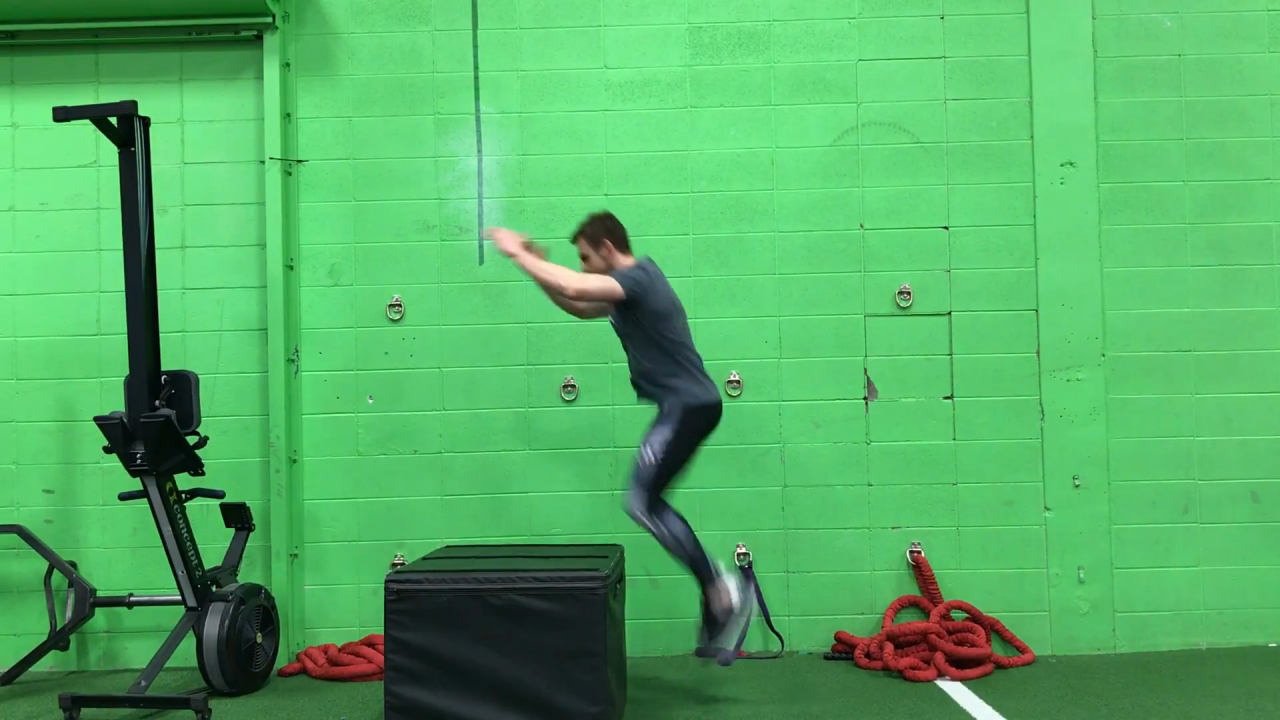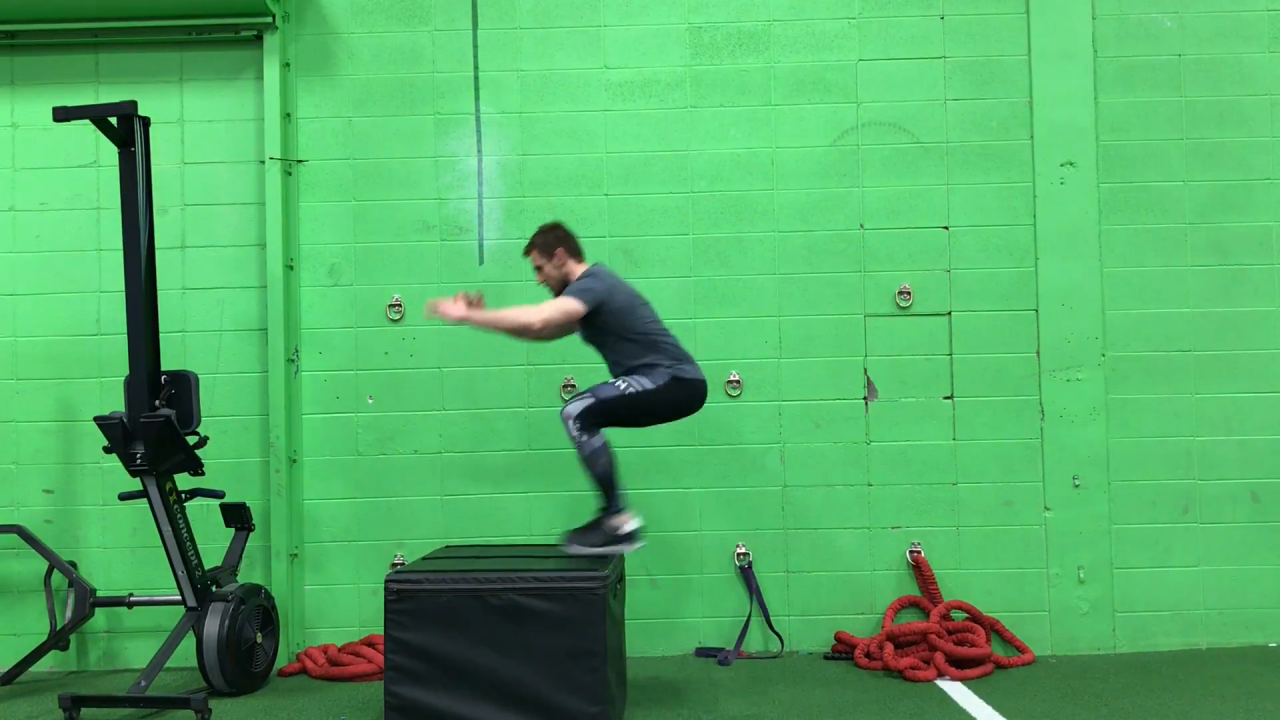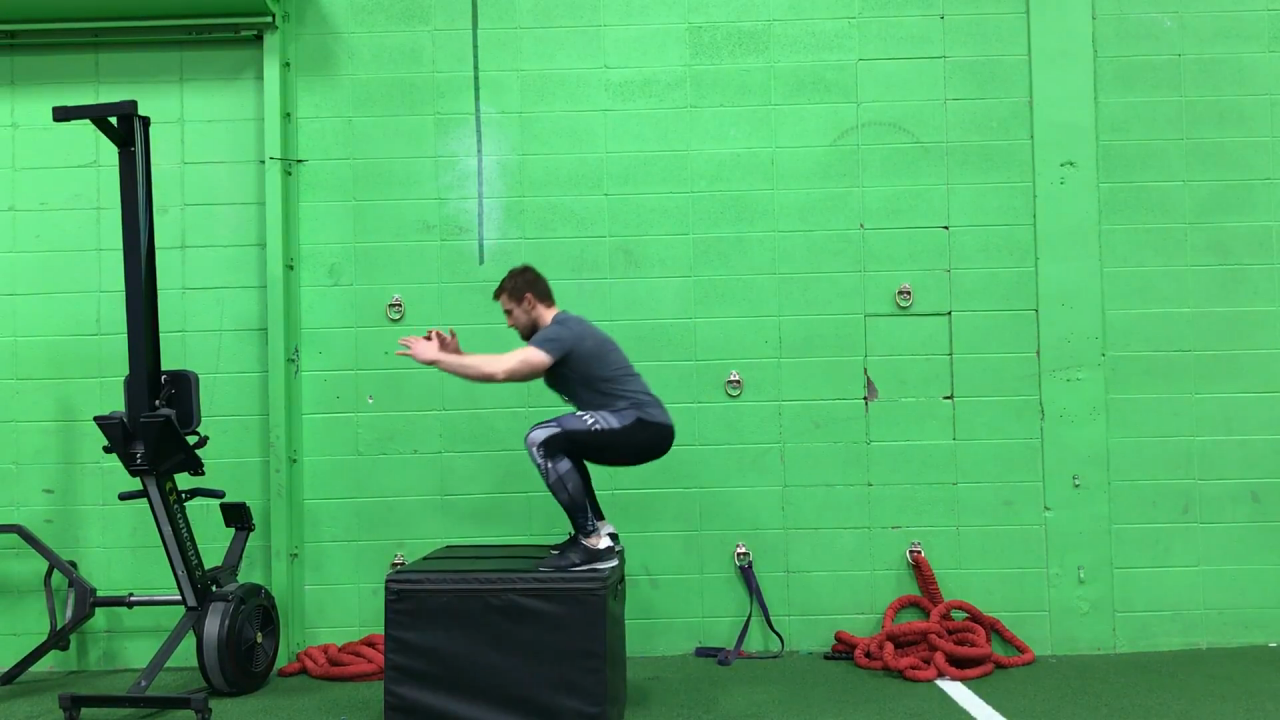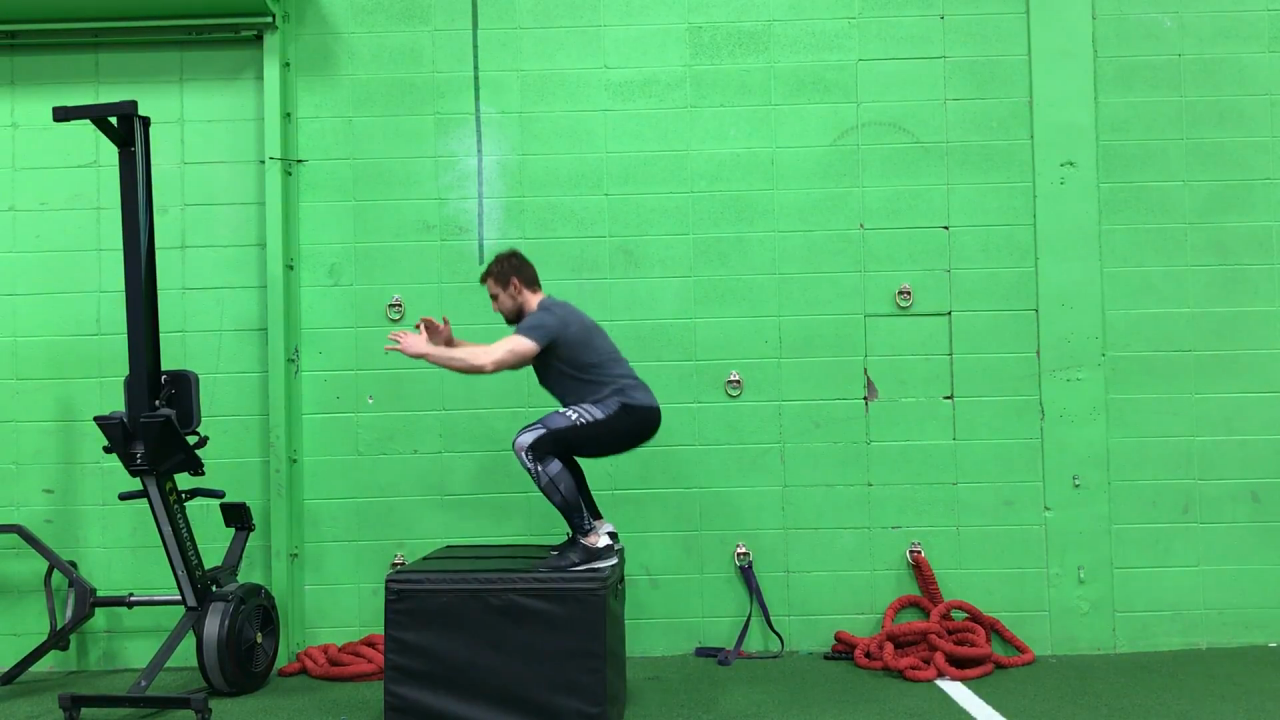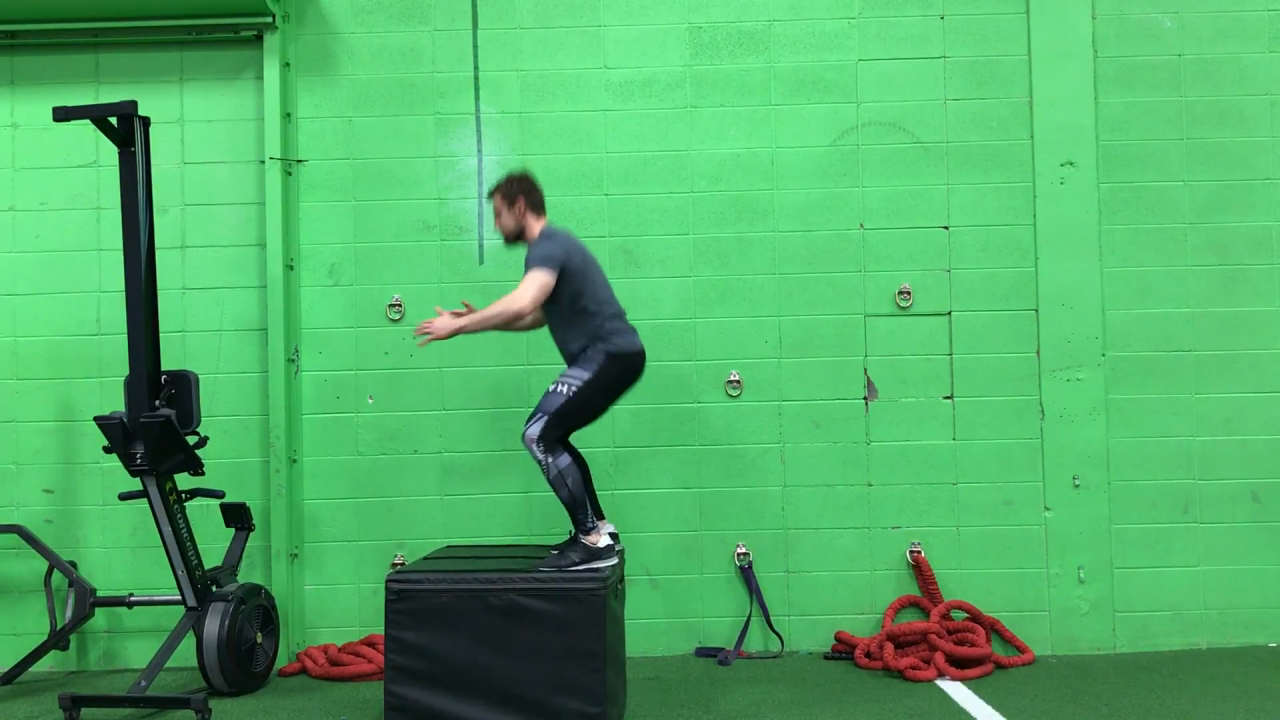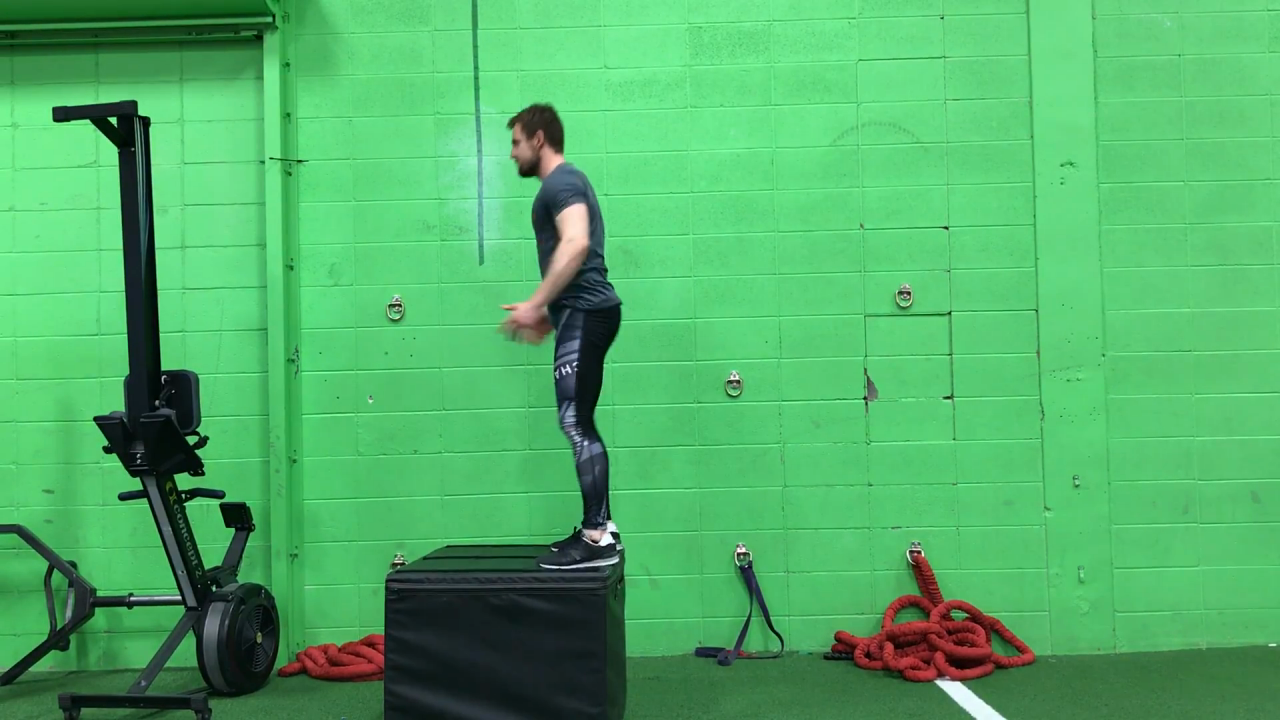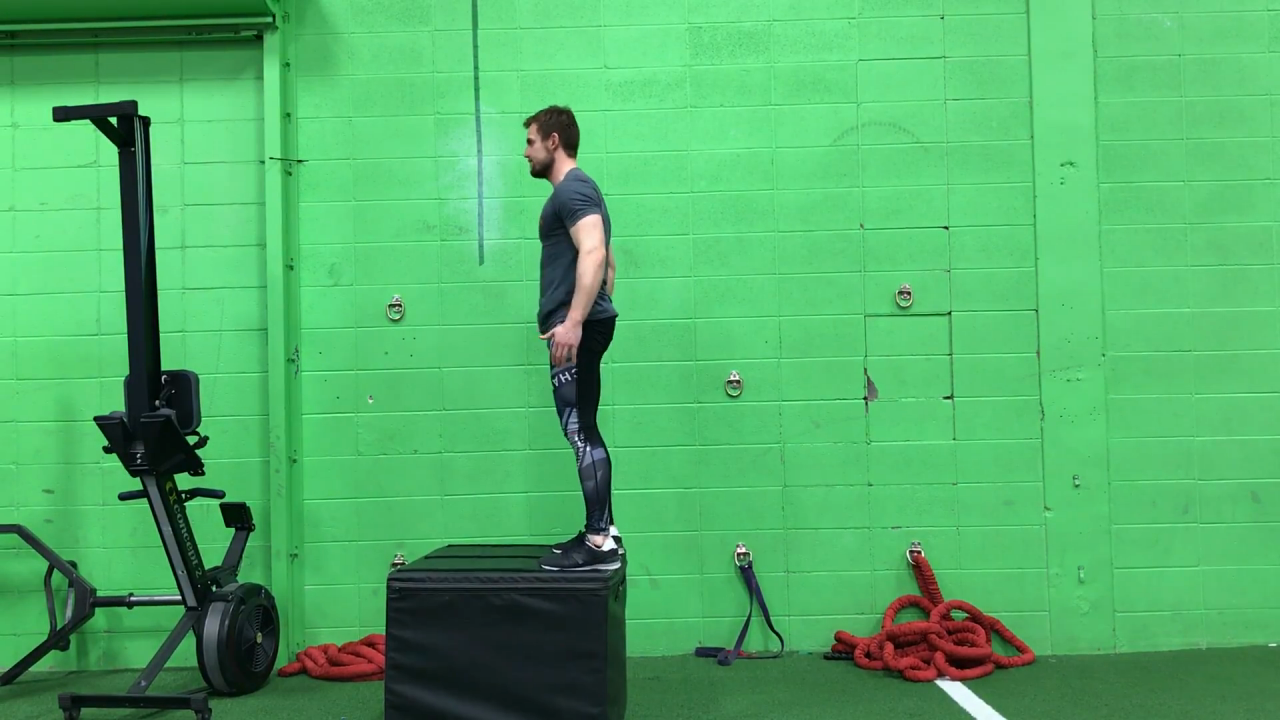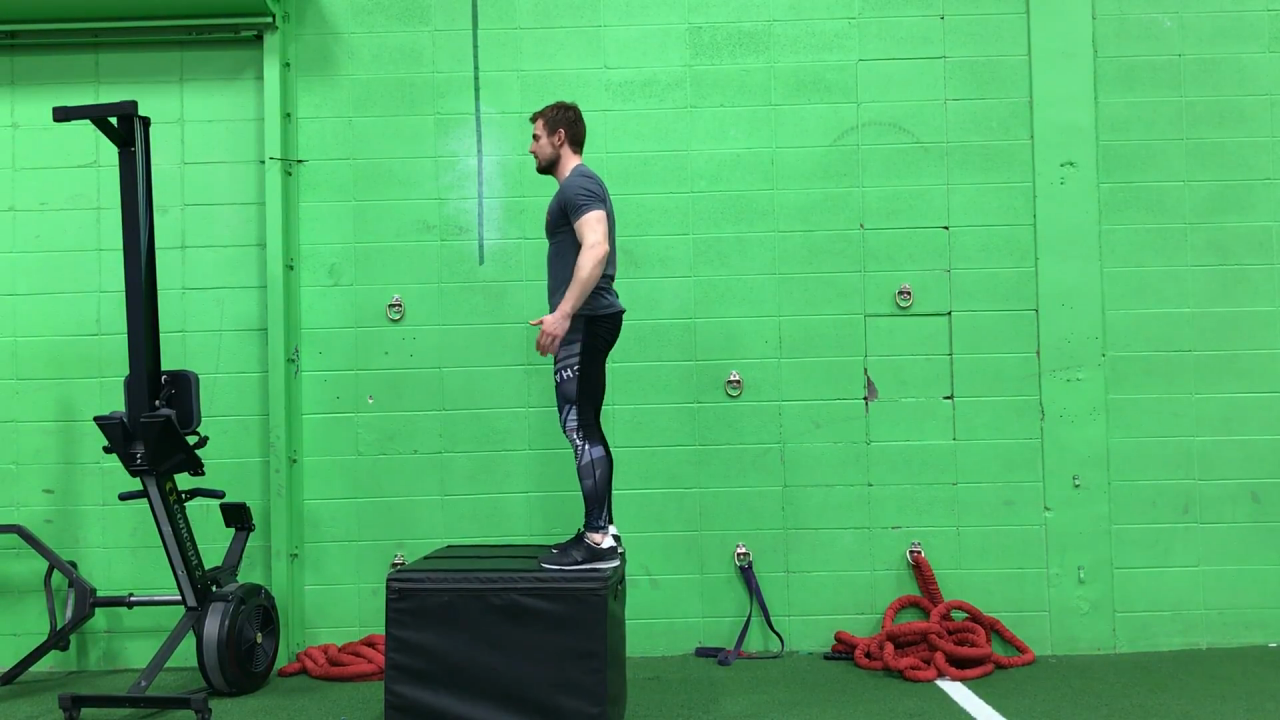
dt=0.2s
person 1, frame 1
left shoulder: (637, 278)
right shoulder: (633, 281)
left elbow: (572, 286)
right elbow: (580, 304)
left wrist: (519, 255)
right wrist: (534, 262)
left hip: (690, 407)
right hip: (684, 405)
left knee: (641, 501)
right knee: (647, 501)
left ankle: (722, 590)
right ankle: (719, 598)
person 1, frame 2
left shoulder: (592, 284)
right shoulder: (591, 286)
left elbow: (534, 320)
right elbow: (544, 330)
left wrist: (468, 316)
right wrist: (481, 313)
left hip: (676, 383)
right hip: (668, 381)
left knee: (577, 413)
right knee: (585, 414)
left ankle: (619, 521)
right ankle: (615, 517)
person 1, frame 3
left shoulder: (559, 334)
right shoulder: (562, 330)
left elbow: (500, 371)
right elbow: (512, 368)
left wrist: (436, 359)
right wrist: (457, 355)
left hip: (645, 427)
right hip: (643, 426)
left knee: (542, 440)
right knee: (555, 443)
left ankle: (593, 542)
right ankle: (599, 530)
person 1, frame 4
left shoulder: (546, 320)
right shoulder: (550, 316)
left elbow: (487, 362)
right elbow: (501, 357)
left wrist: (425, 352)
right wrist: (450, 344)
left hip: (630, 413)
right hip: (630, 411)
left knee: (530, 443)
right knee: (545, 444)
left ankle: (592, 541)
right ankle: (597, 530)
person 1, frame 5
left shoulder: (548, 245)
right shoulder: (553, 246)
left elbow: (520, 304)
right elbow: (535, 314)
left wrist: (457, 327)
right wrist: (475, 317)
left hip: (610, 356)
right hip: (610, 355)
left knee: (539, 435)
right knee: (550, 435)
left ankle: (594, 541)
right ankle: (598, 530)
person 1, frame 6
left shoulder: (561, 181)
right shoulder: (566, 183)
left elbow: (575, 244)
left wrist: (537, 304)
right wrist: (548, 313)
left hip: (584, 313)
right hip: (585, 312)
left knee: (575, 421)
right knee: (579, 421)
left ankle: (596, 537)
right ankle: (600, 527)
person 1, frame 7
left shoulder: (572, 189)
right shoulder: (575, 191)
left elbow: (593, 254)
right elbow: (606, 262)
left wrist: (573, 323)
left hip: (577, 328)
right hip: (582, 324)
left knee: (580, 430)
right knee: (582, 430)
left ankle: (599, 542)
right ankle: (602, 532)
person 1, frame 8
left shoulder: (577, 184)
right shoulder: (581, 187)
left elbow: (596, 250)
left wrist: (562, 314)
left hip: (585, 321)
right hip: (588, 319)
left knee: (579, 427)
right knee: (585, 428)
left ankle: (599, 540)
right ankle: (602, 531)
